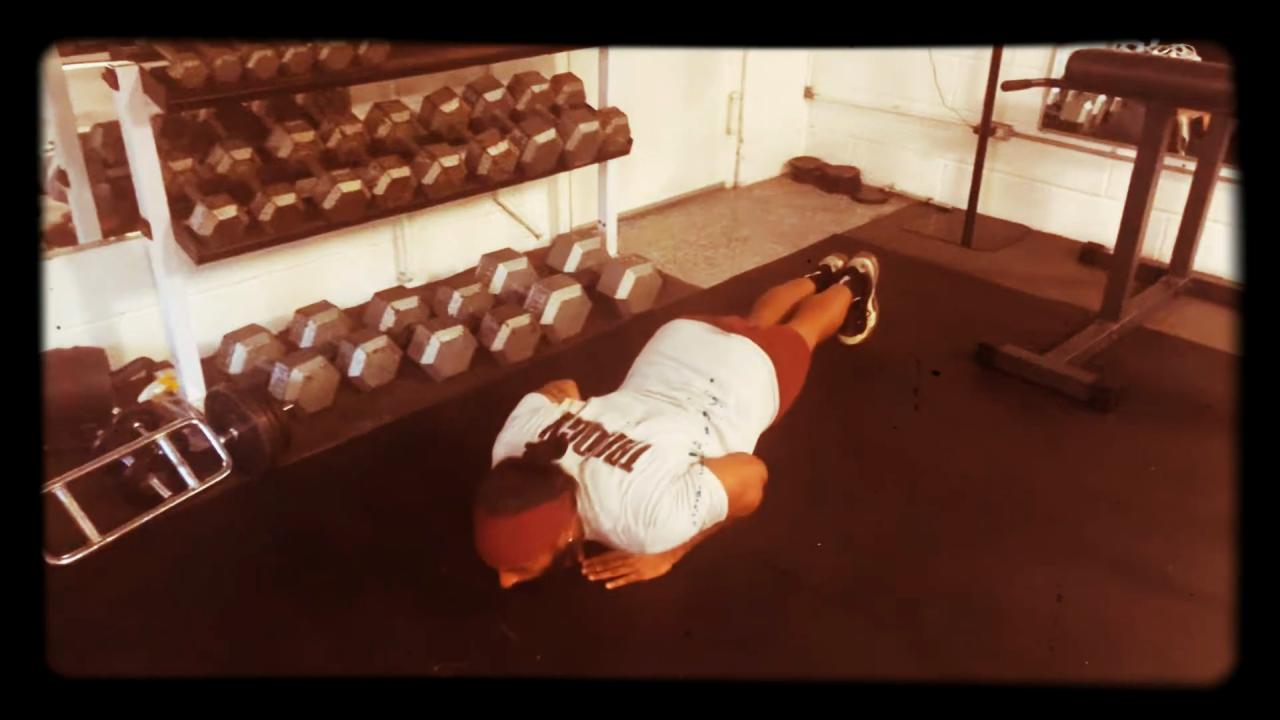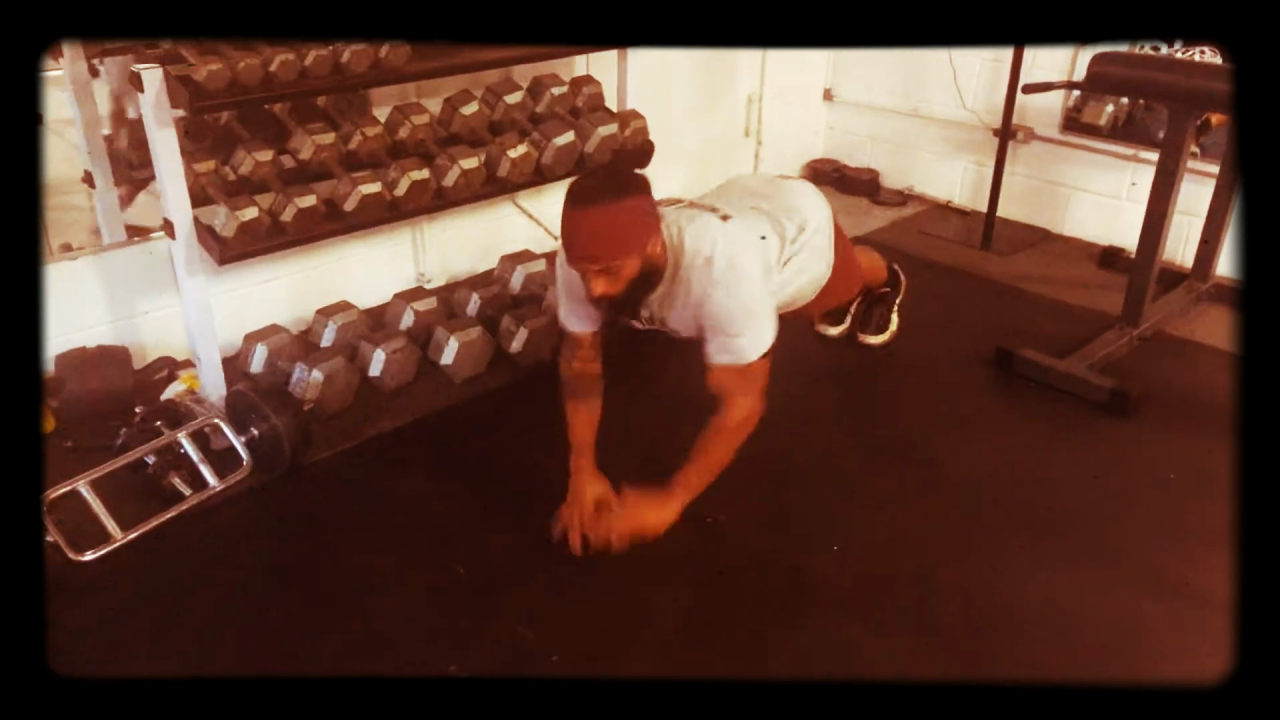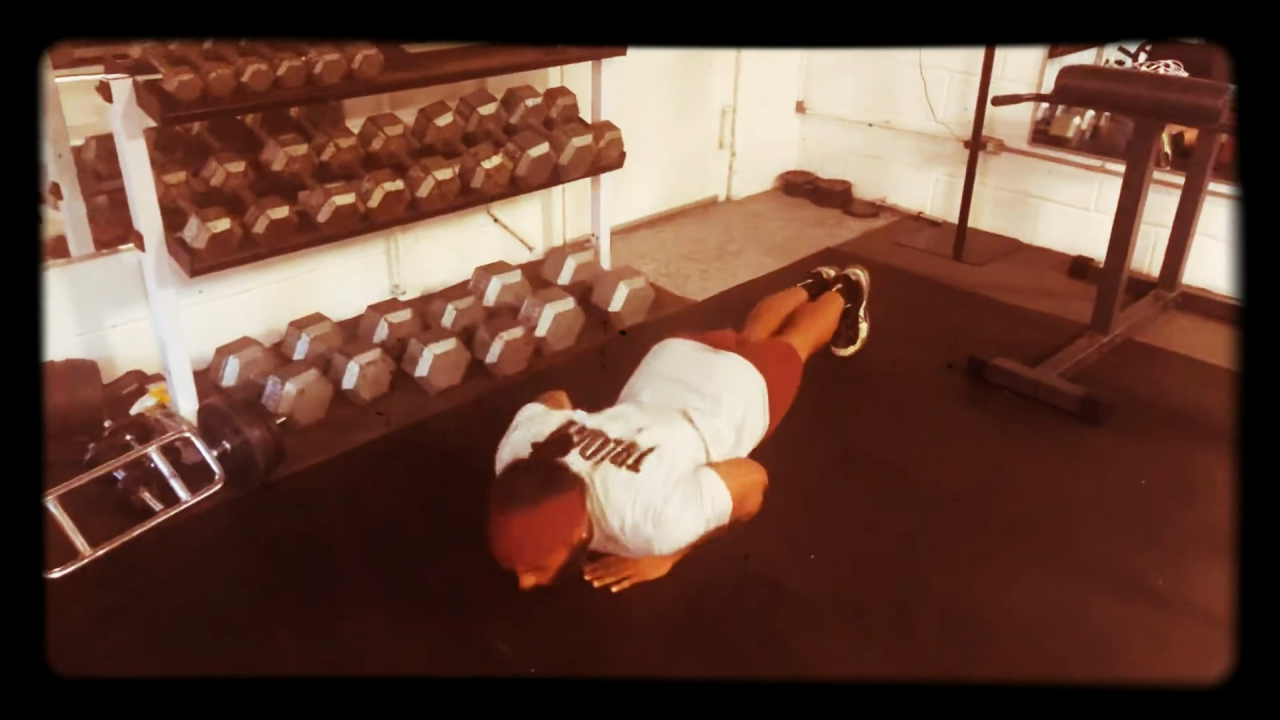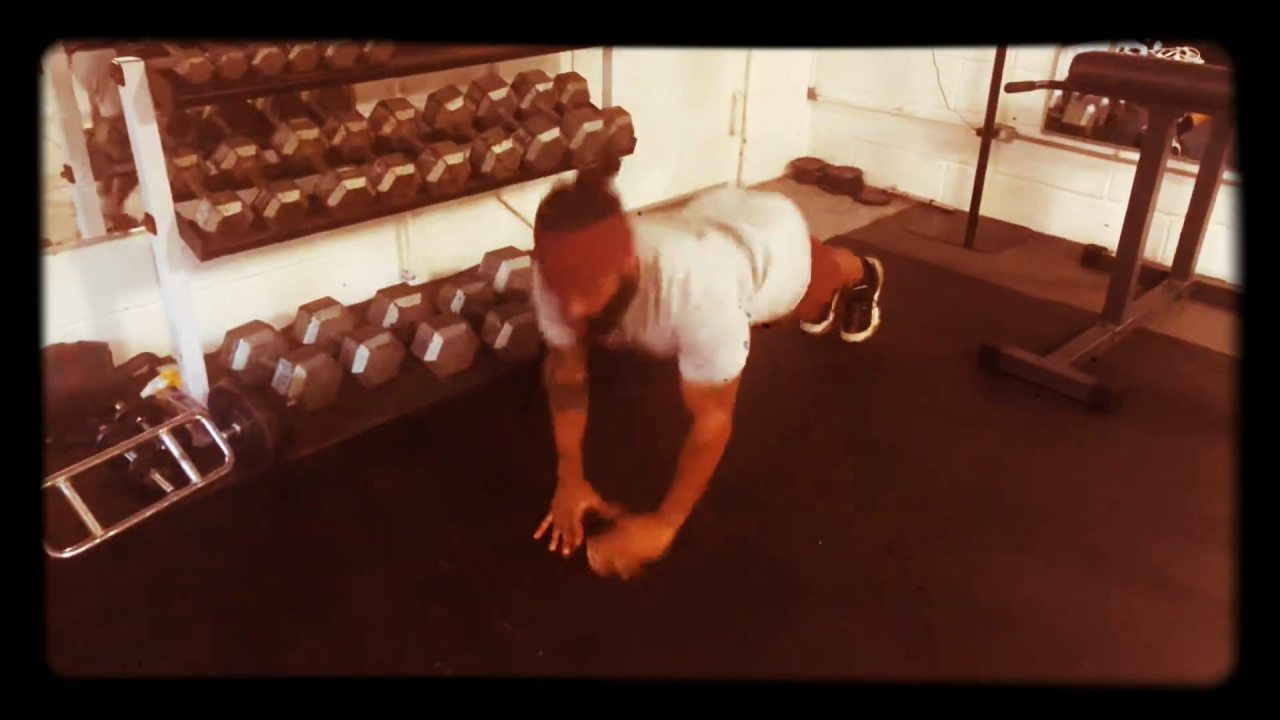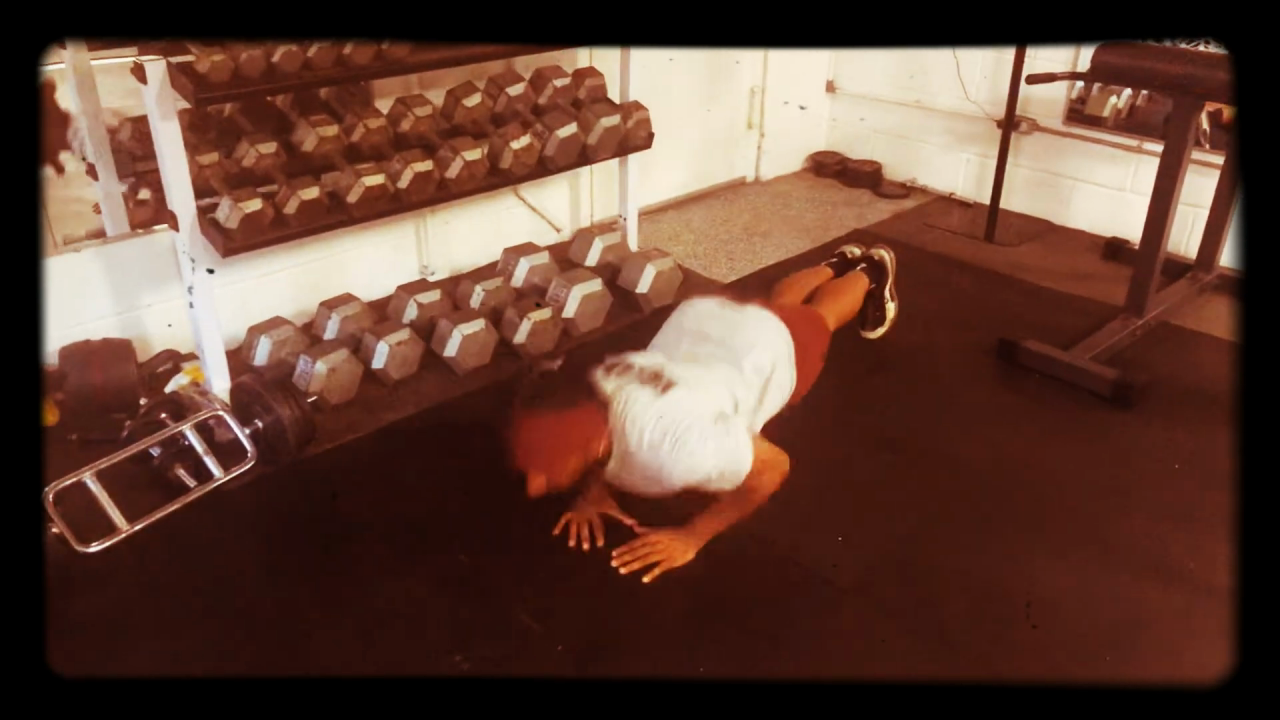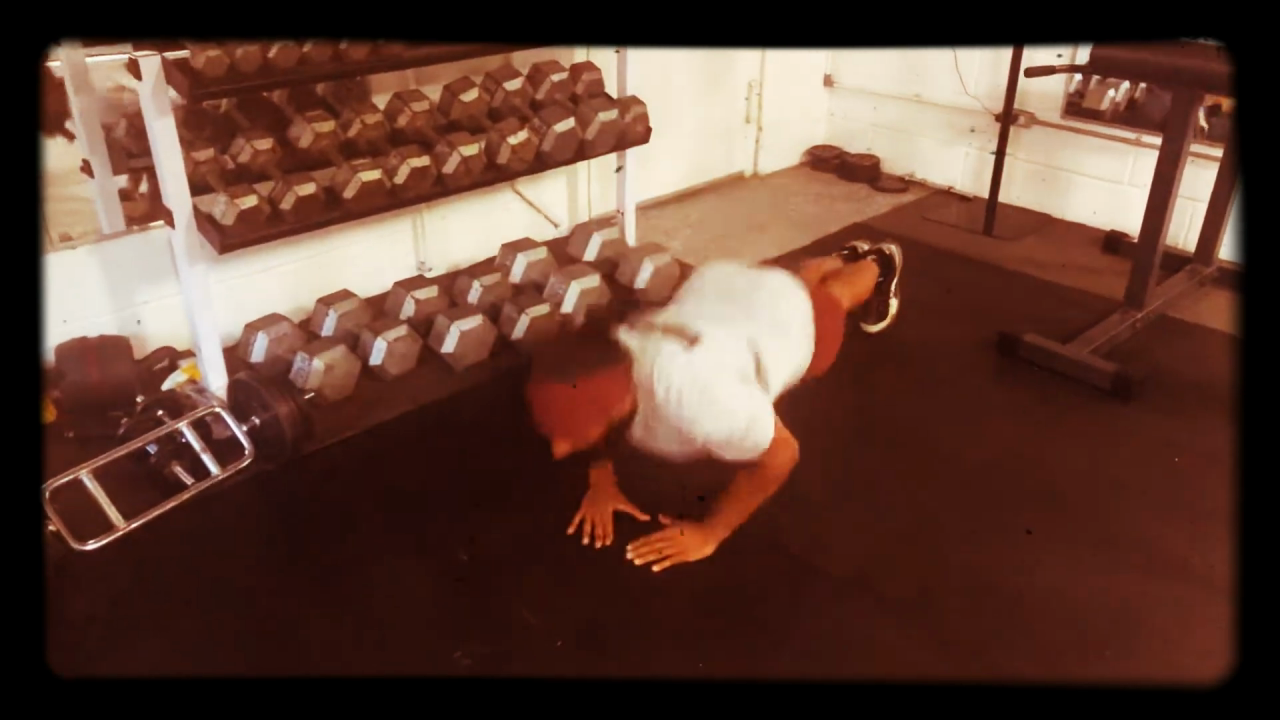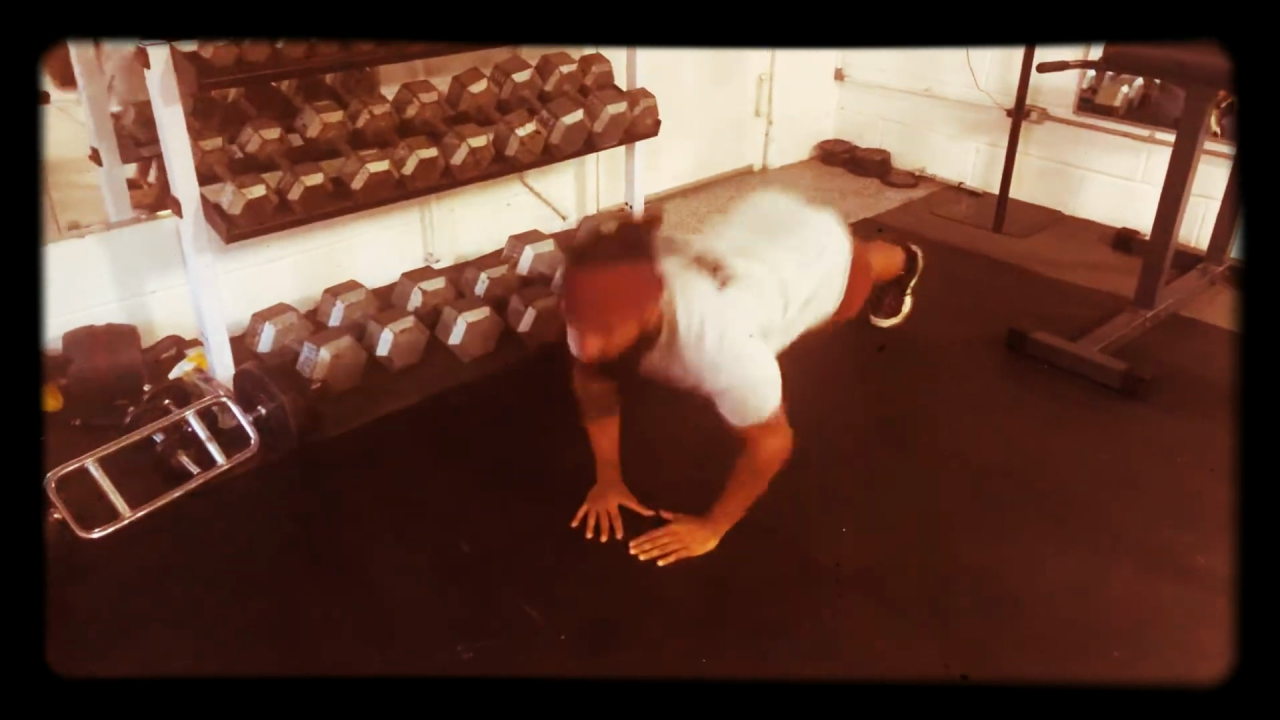
dt=0.7s
person 1, frame 1
left shoulder: (644, 517)
right shoulder: (517, 445)
left elbow: (752, 479)
left wrist: (666, 554)
left hip: (748, 373)
right hip: (679, 341)
left knee: (797, 333)
right knee: (759, 321)
left ankle: (854, 280)
right ankle: (822, 275)
person 1, frame 2
left shoulder: (721, 269)
right shoulder: (587, 257)
left elbow: (742, 403)
right elbow: (580, 359)
left wrist: (671, 501)
right wrist: (582, 472)
left hip: (805, 221)
left knee: (847, 273)
left ankle: (887, 283)
right ankle: (844, 301)
person 1, frame 3
left shoulder: (651, 520)
right shoulder: (519, 454)
left elbow: (753, 483)
left wrist: (666, 555)
left hip: (742, 385)
right hip: (672, 359)
left knee: (790, 344)
right knee: (753, 334)
left ankle: (847, 290)
right ankle: (814, 283)
person 1, frame 4
left shoulder: (698, 289)
right shoulder: (558, 279)
left elbow: (712, 419)
right elbow: (565, 370)
left wrist: (666, 520)
right wrist: (571, 479)
left hip: (779, 235)
left knee: (833, 272)
left ankle: (864, 276)
right ankle: (826, 301)
person 1, frame 5
left shoulder: (673, 448)
left elbow: (773, 467)
left wrist: (692, 538)
right wrist: (588, 488)
left hip: (767, 355)
right hip: (695, 325)
left knee: (818, 315)
right knee: (780, 302)
left ankle: (872, 270)
right ankle: (838, 262)
person 1, frame 6
left shoulder: (697, 407)
right shoulder: (566, 366)
left elbow: (780, 453)
left wrist: (711, 532)
right wrist: (602, 484)
left hip: (786, 325)
right hip: (713, 290)
left knee: (831, 299)
left ankle: (879, 262)
right ankle: (849, 255)
person 1, frame 7
left shoulder: (719, 342)
right shoulder: (595, 300)
left elbow: (771, 443)
right elbow: (594, 376)
left wrist: (712, 527)
right wrist: (608, 478)
left hip: (821, 244)
left knee: (866, 263)
left ankle: (903, 258)
